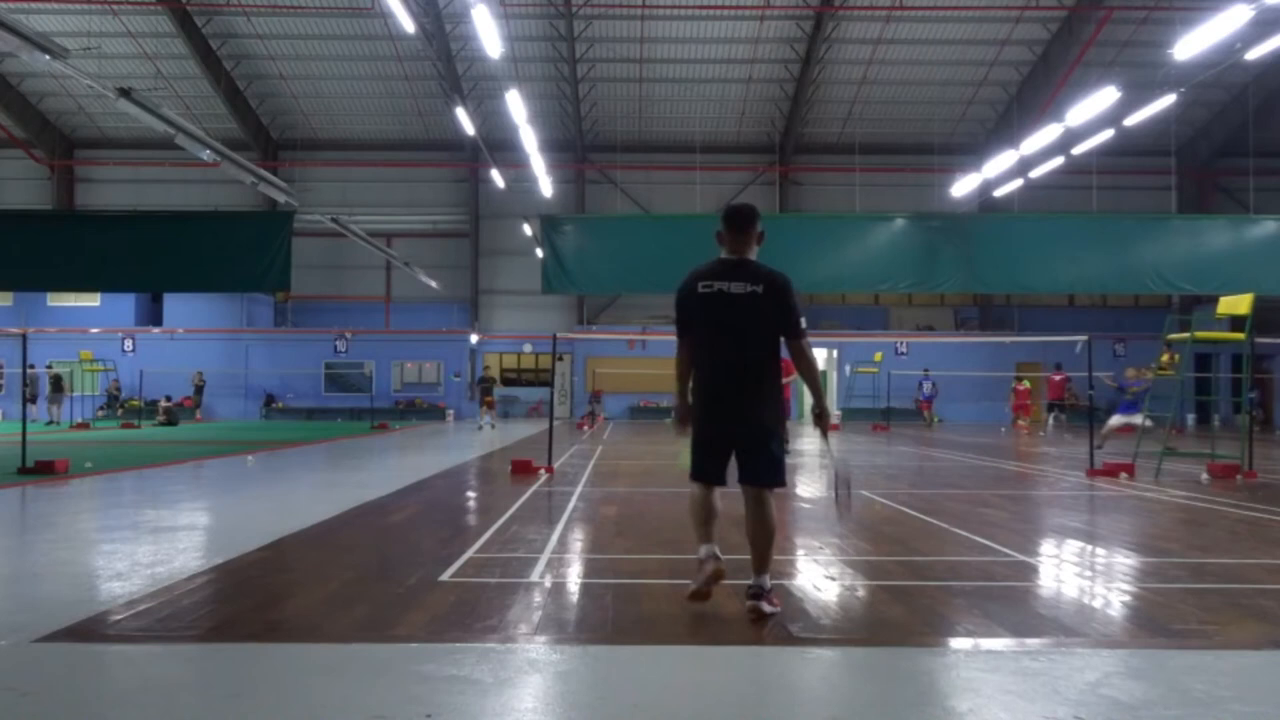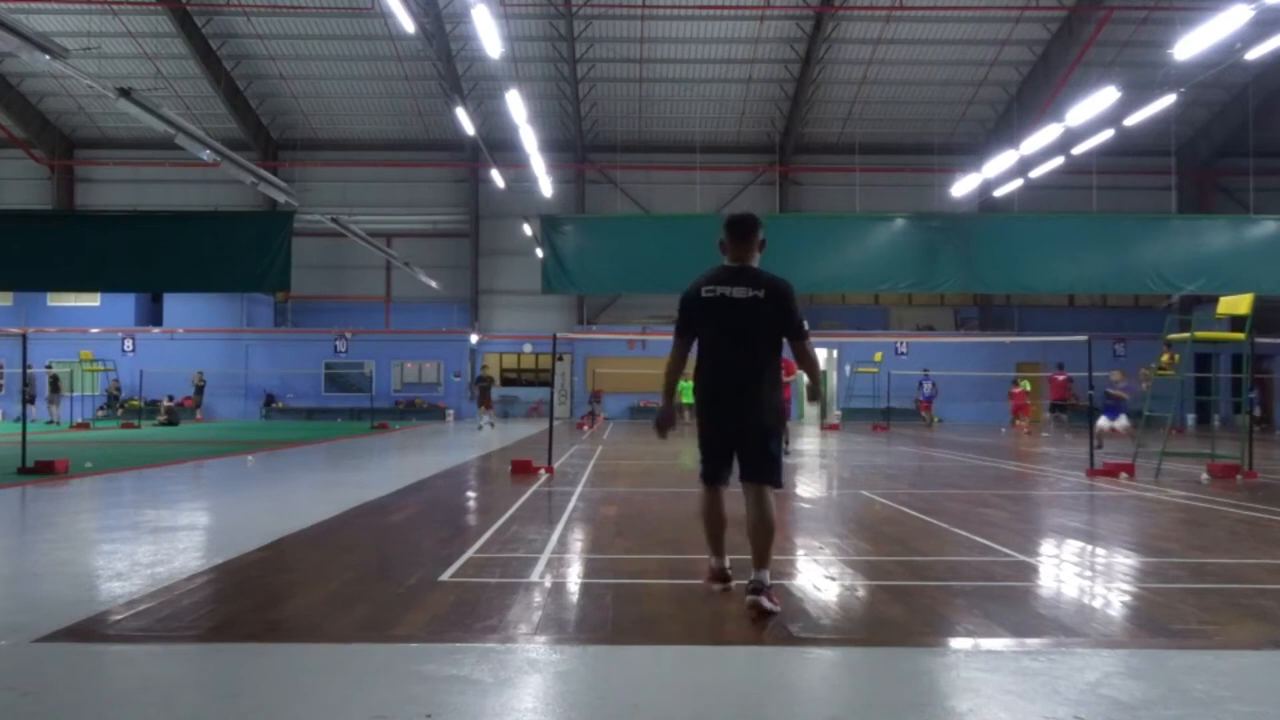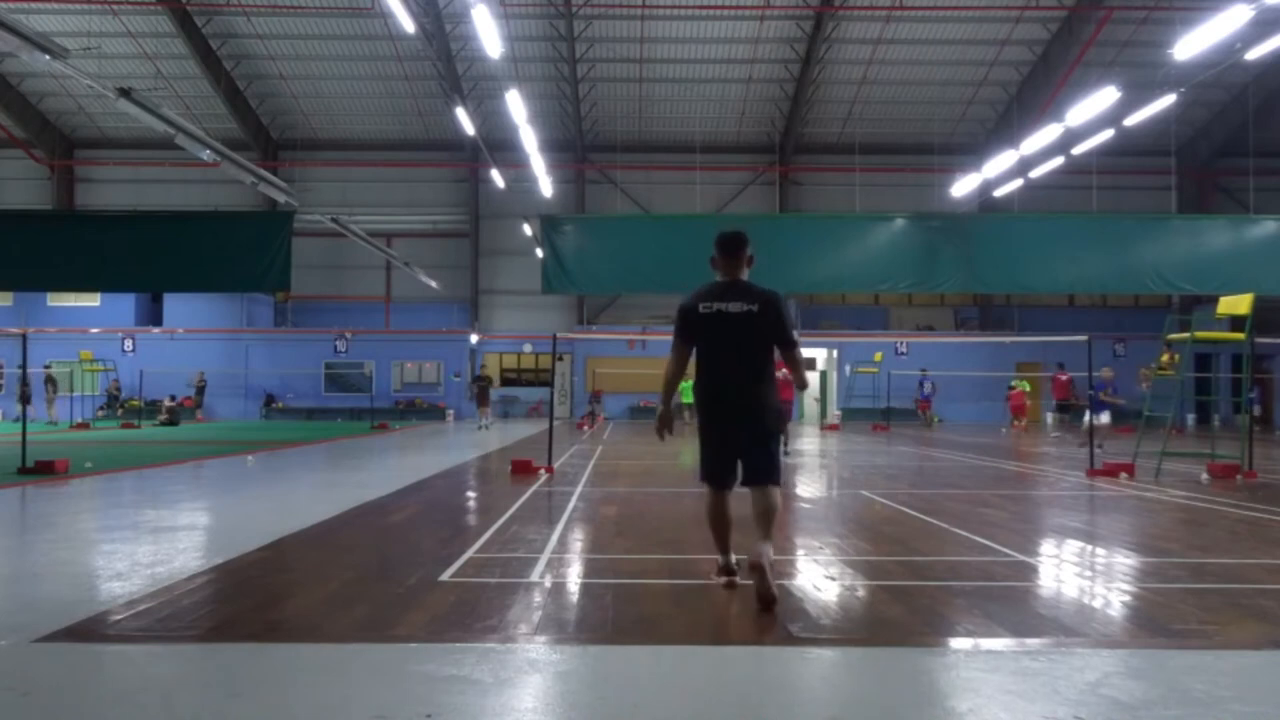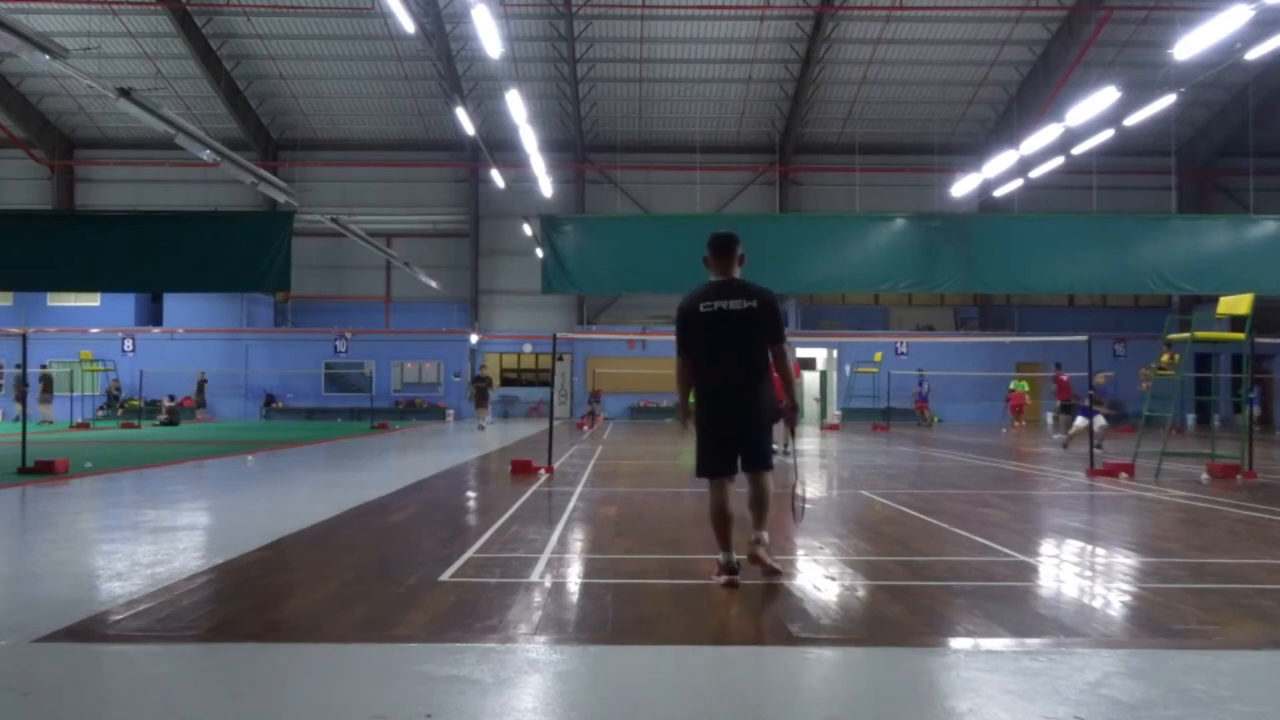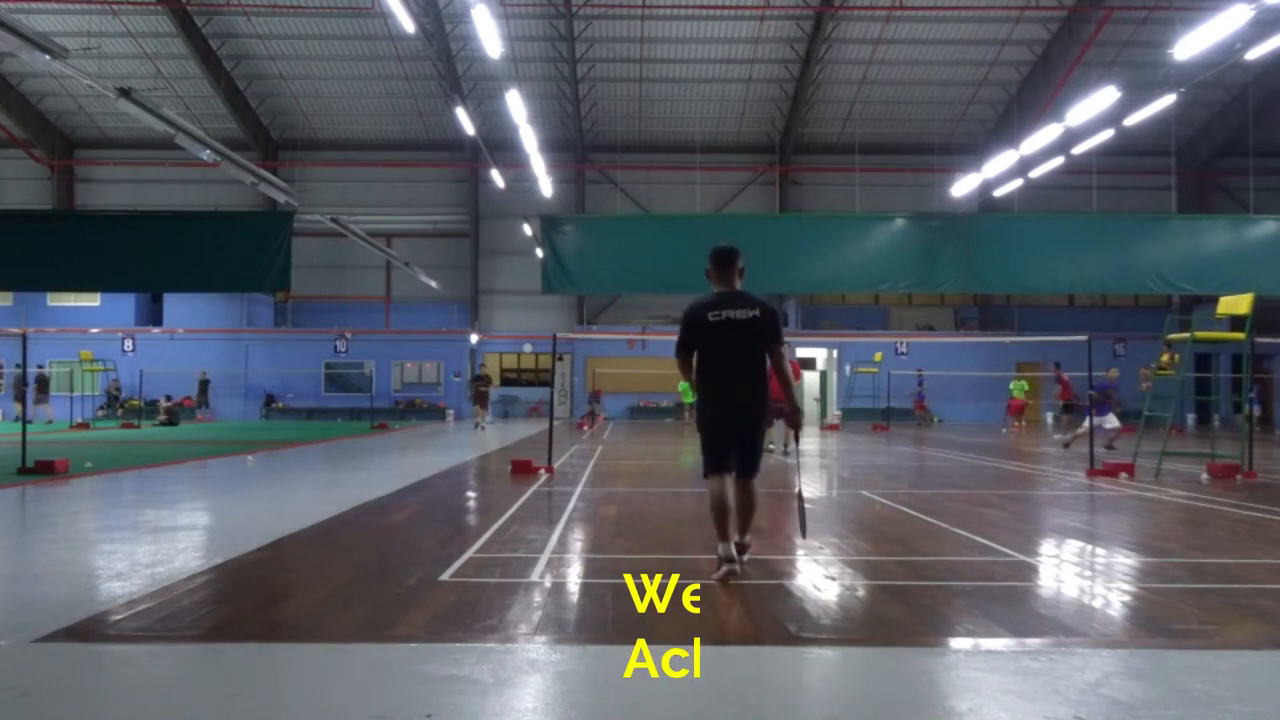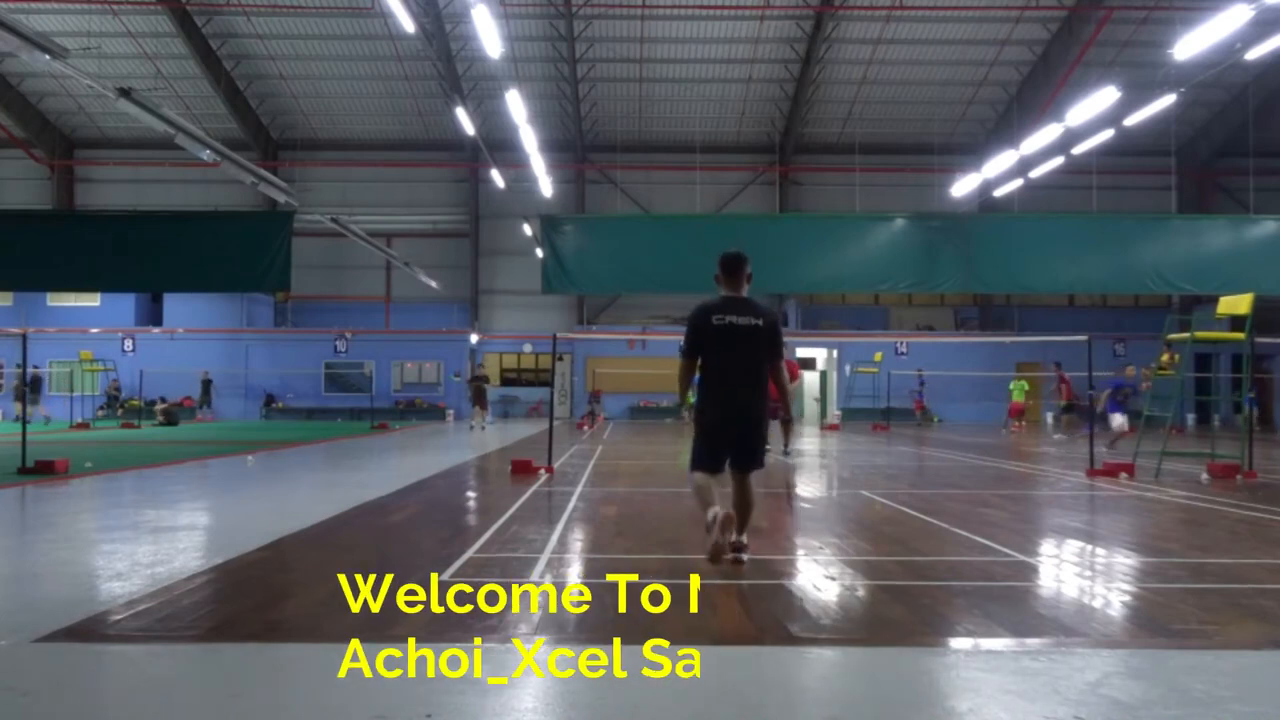
dt=0.2s
person 1, frame 1
left shoulder: (694, 283)
right shoulder: (774, 283)
left elbow: (685, 350)
right elbow: (798, 347)
left wrist: (682, 399)
right wrist: (819, 398)
left hip: (708, 404)
right hip: (760, 405)
left knee: (704, 483)
right knee: (758, 492)
left ankle: (707, 553)
right ankle: (759, 587)
person 1, frame 2
left shoulder: (698, 290)
right shoulder: (776, 289)
left elbow: (679, 351)
right elbow: (801, 347)
left wrist: (666, 401)
right wrist: (815, 382)
left hip: (712, 406)
right hip: (761, 407)
left knee: (712, 486)
right knee: (760, 489)
left ankle: (718, 566)
right ankle: (759, 584)
person 1, frame 3
left shoulder: (694, 304)
right shoulder: (769, 302)
left elbow: (678, 358)
right elbow: (790, 355)
left wrist: (665, 407)
right wrist: (801, 381)
left hip: (713, 412)
right hip: (760, 411)
left knee: (718, 488)
right knee: (765, 487)
left ankle: (725, 562)
right ankle: (762, 554)
person 1, frame 4
left shoulder: (691, 304)
right shoulder: (764, 299)
left elbow: (684, 363)
right elbow: (780, 354)
left wrist: (683, 401)
right wrist: (790, 400)
left hip: (713, 406)
right hip: (756, 403)
left knee: (718, 482)
right knee: (759, 474)
left ankle: (727, 561)
right ankle: (760, 541)
person 1, frame 5
left shoulder: (696, 312)
right shoulder: (763, 310)
left elbow: (683, 364)
right elbow: (778, 360)
left wrist: (695, 379)
right wrist: (792, 404)
left hip: (714, 410)
right hip: (753, 409)
left knee: (717, 477)
right knee: (745, 478)
left ankle: (726, 552)
right ankle: (741, 543)
person 1, frame 6
left shoulder: (703, 314)
right shoulder: (766, 317)
left elbow: (688, 365)
right elbow: (777, 368)
left wrist: (683, 399)
right wrist: (785, 407)
left hip: (712, 408)
right hip: (752, 408)
left knee: (702, 472)
right knee: (743, 474)
left ankle: (716, 515)
right ankle: (739, 540)
